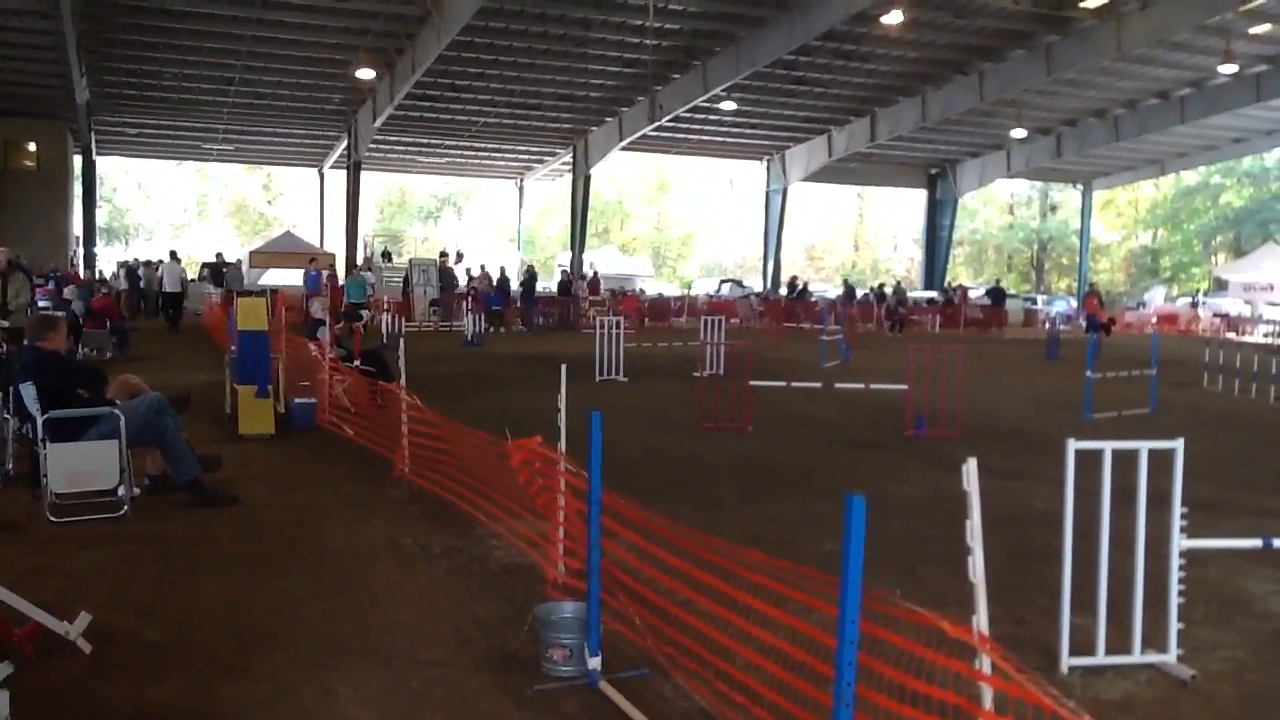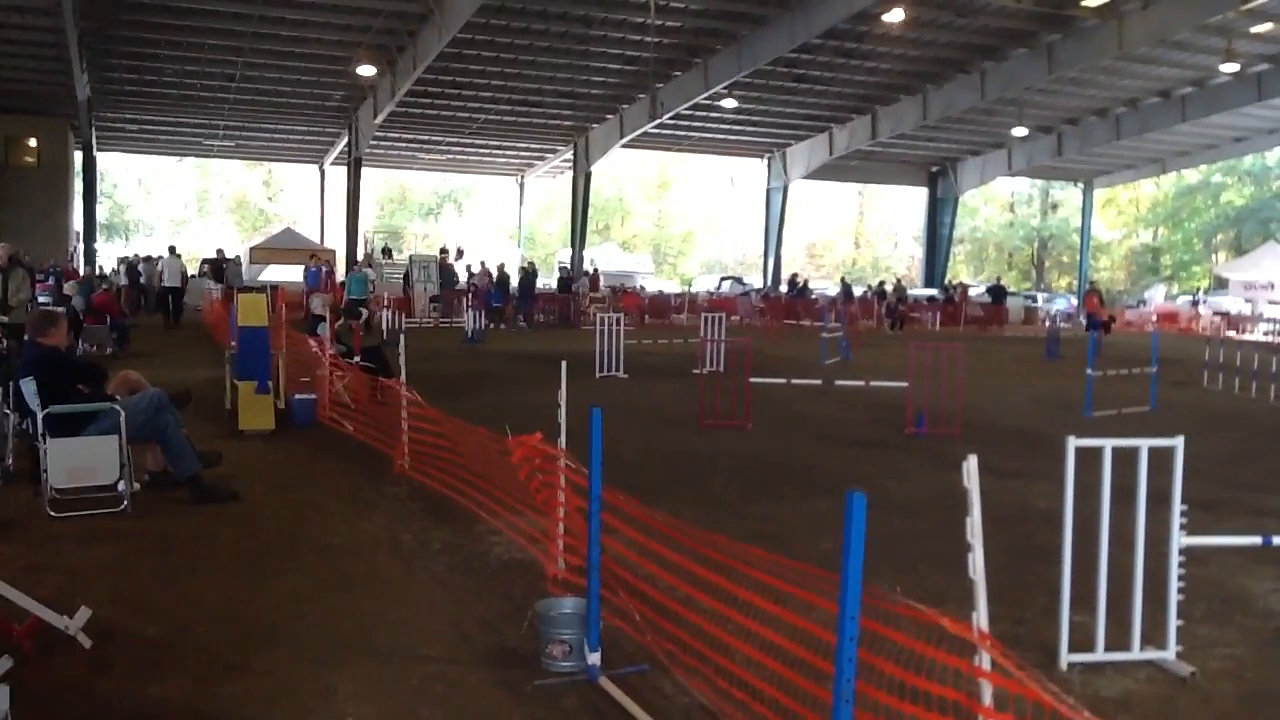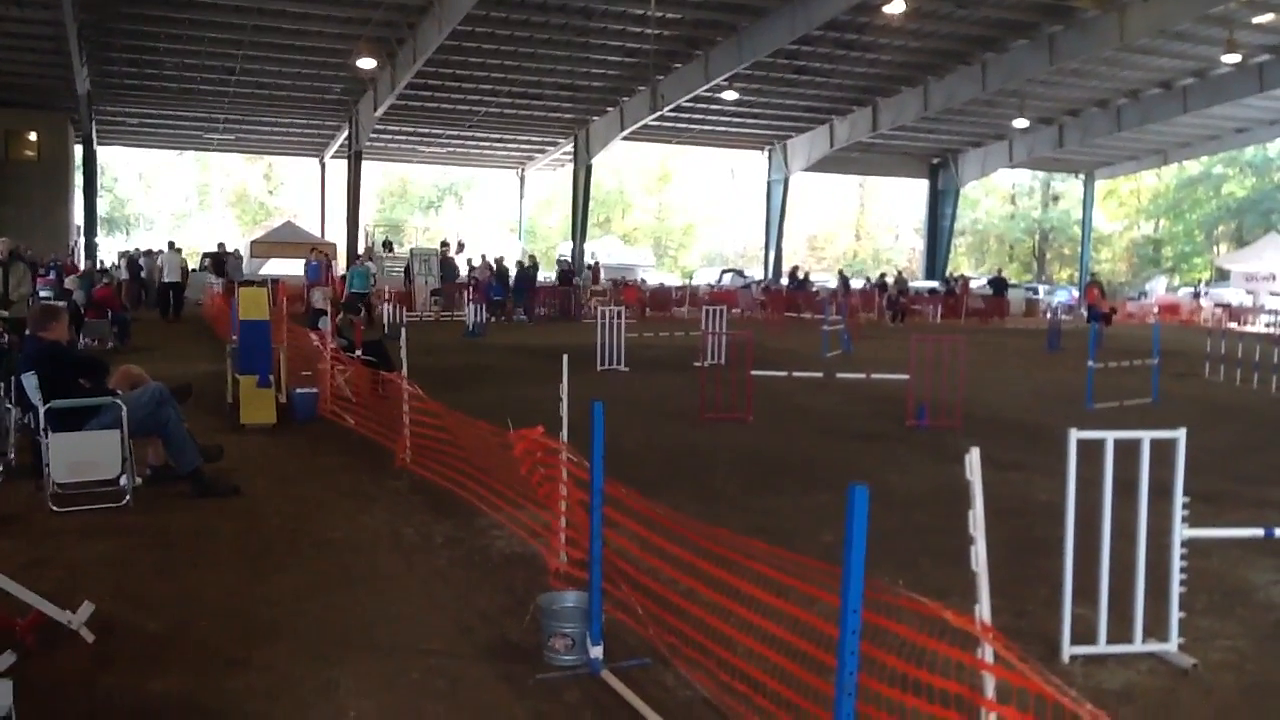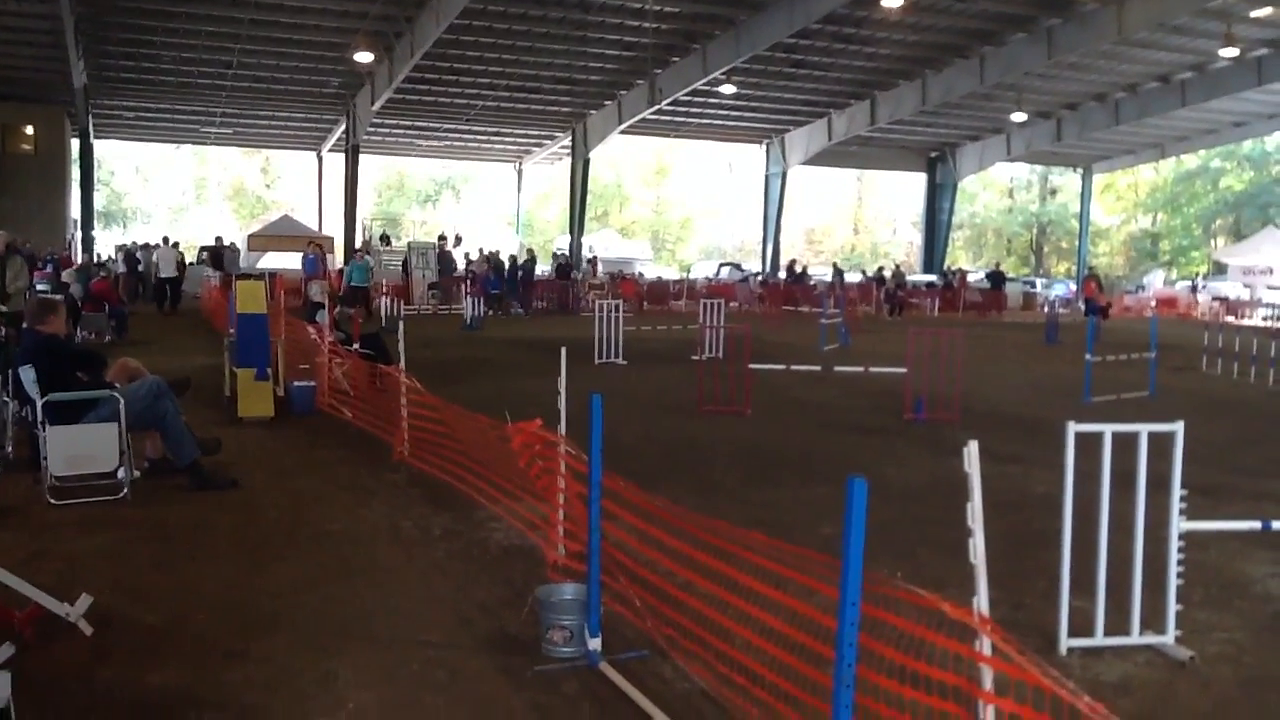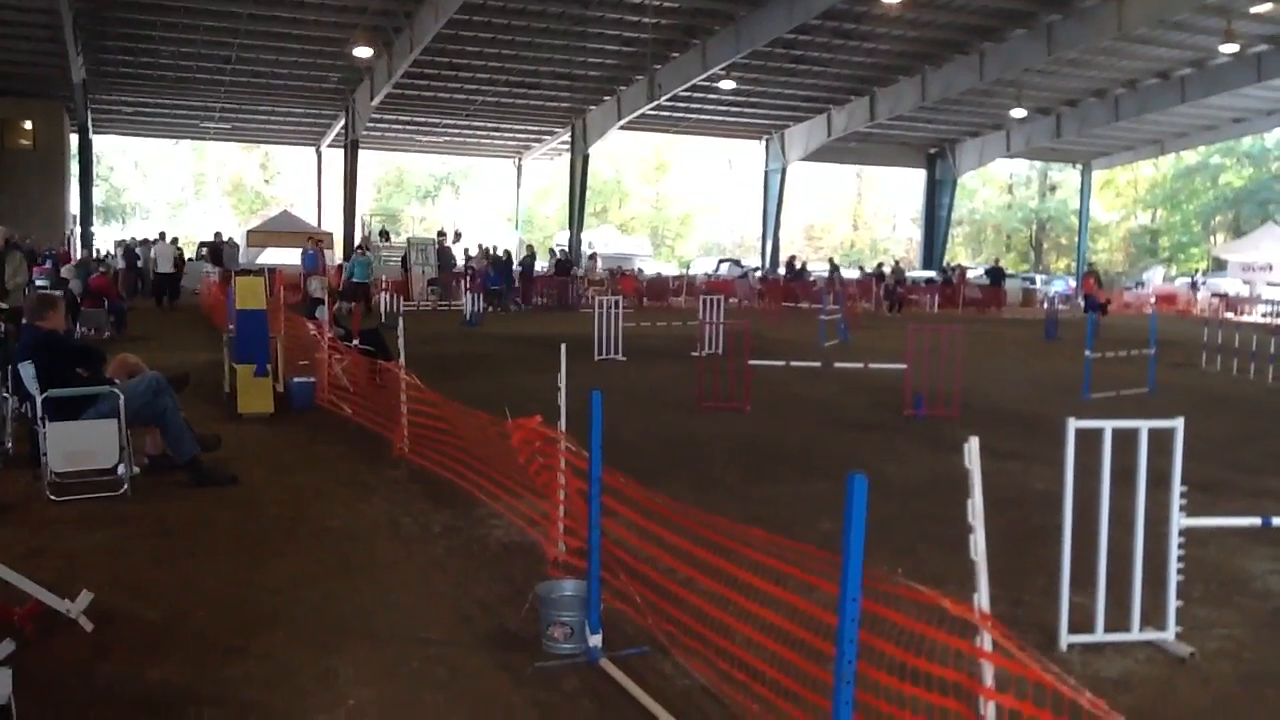
dt=0.1s
person 1, frame 1
left shoulder: (31, 360)
right shoulder: (48, 361)
right elbow: (97, 379)
left hip: (72, 431)
right hip: (84, 432)
left knee: (162, 422)
right knee: (156, 402)
person 1, frame 2
left shoulder: (32, 355)
right shoulder: (48, 357)
right elbow: (97, 375)
left hip: (72, 426)
right hip: (85, 428)
left knee: (161, 419)
right knee: (156, 398)
person 1, frame 3
left shoulder: (33, 350)
right shoulder: (50, 351)
right elbow: (99, 369)
left hip: (73, 421)
right hip: (86, 422)
left knee: (163, 413)
right knee: (158, 392)
person 1, frame 4
left shoulder: (30, 343)
right shoulder: (48, 344)
right elbow: (96, 362)
left hip: (70, 414)
right hip: (84, 415)
left knee: (160, 405)
right knee: (156, 386)
person 1, frame 5
left shoulder: (30, 339)
right shoulder: (47, 340)
right elbow: (96, 358)
left hip: (69, 410)
right hip: (83, 411)
left knee: (159, 401)
right knee: (155, 382)
